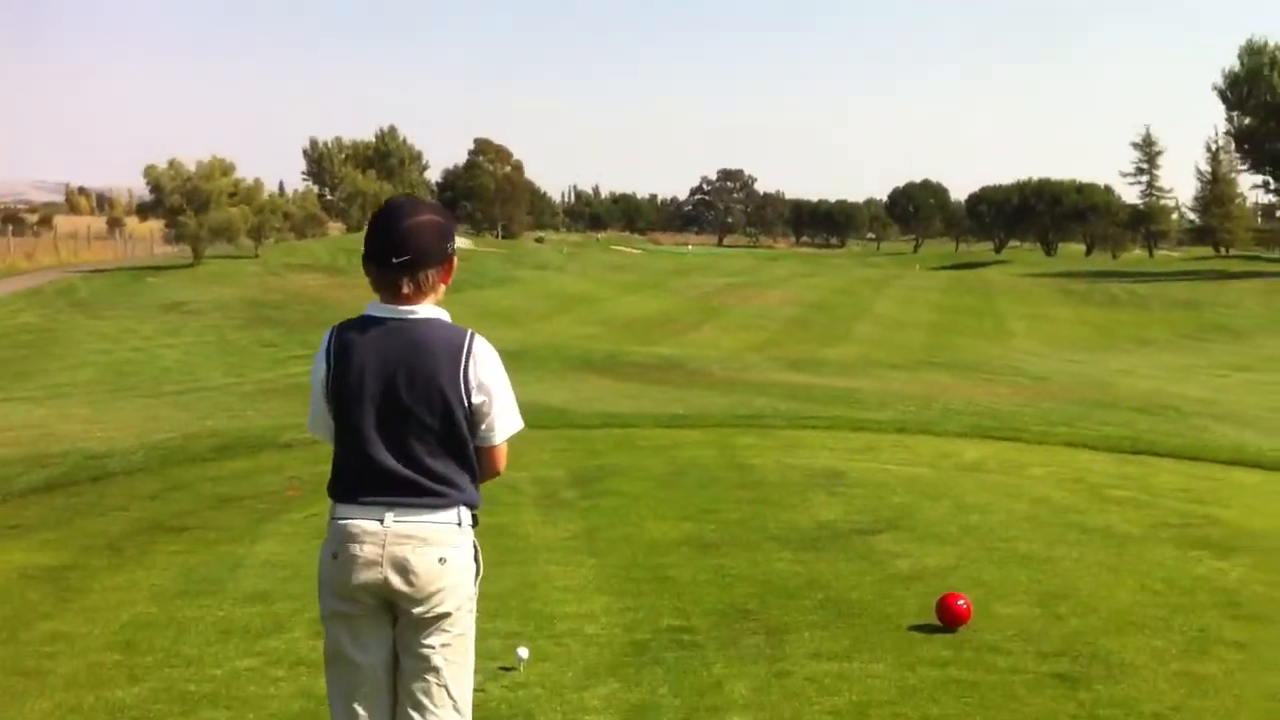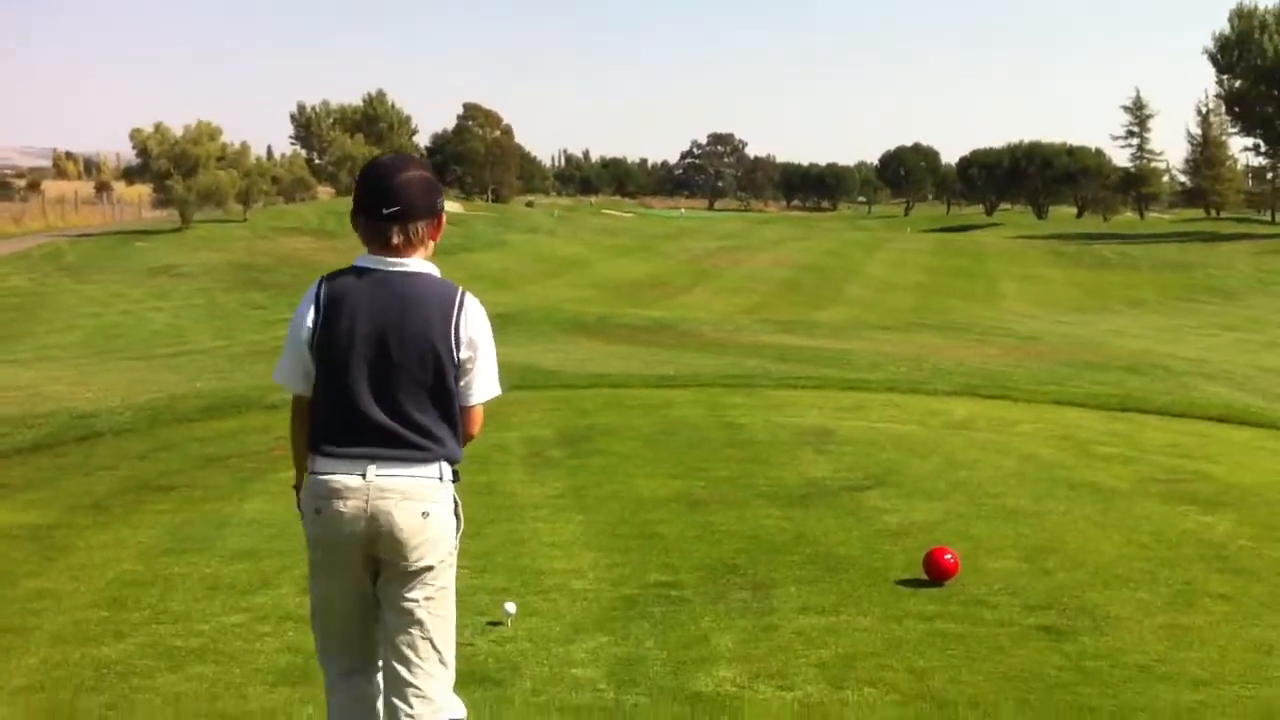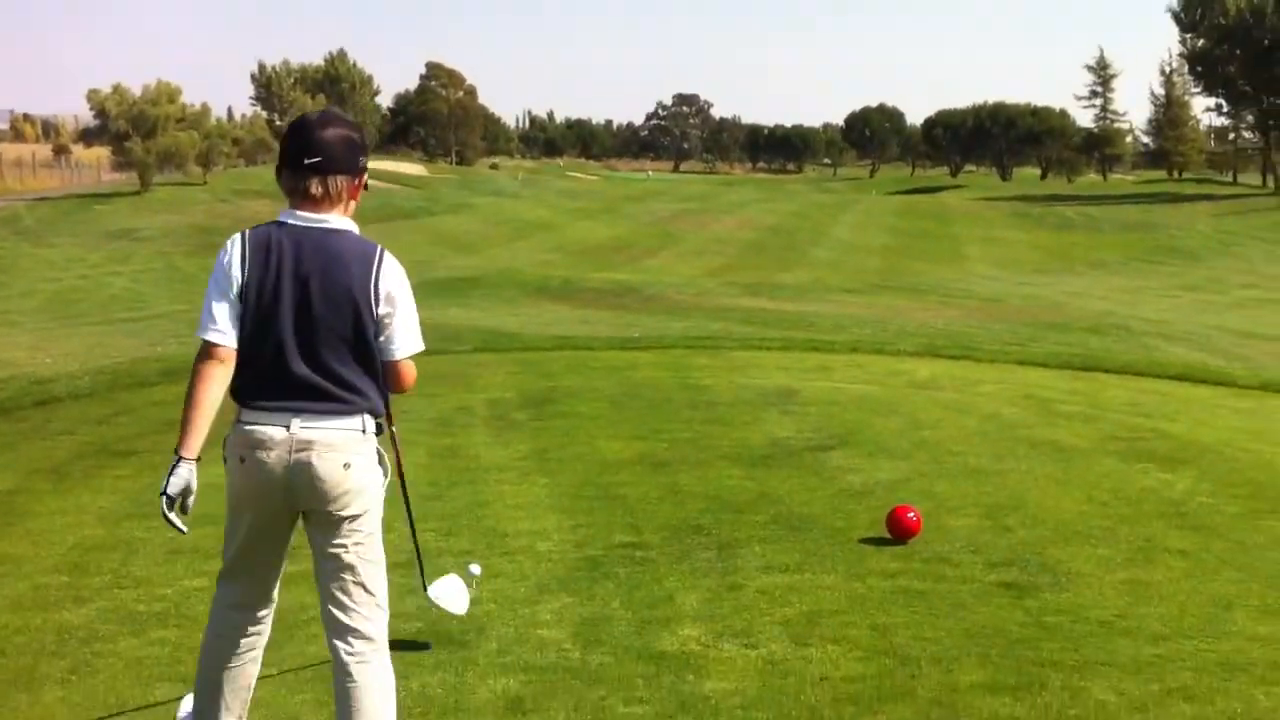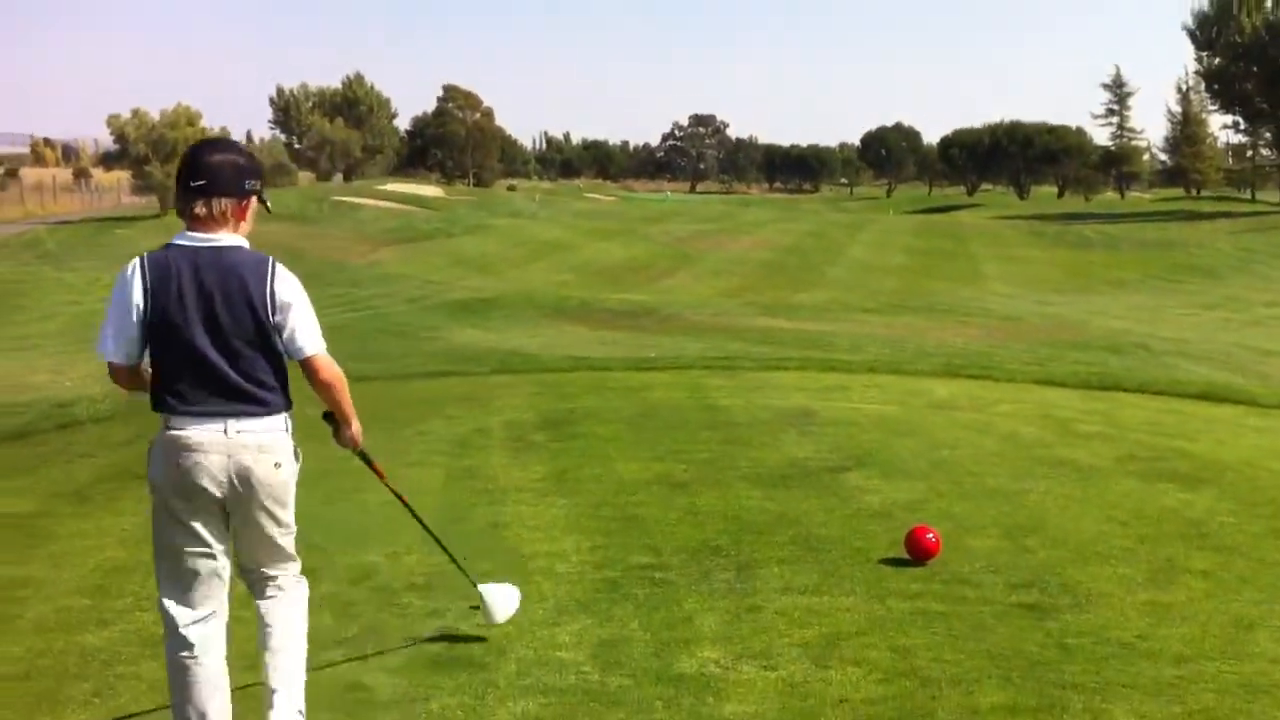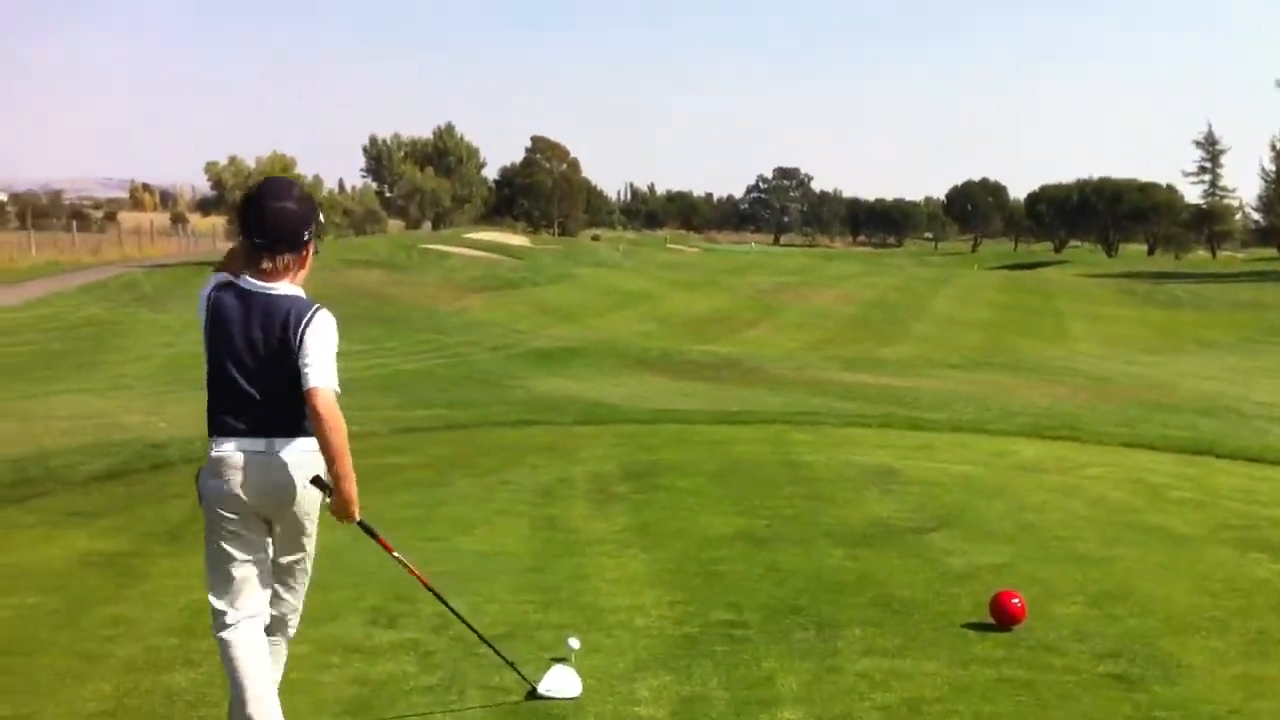
dt=0.4s
person 1, frame 1
left shoulder: (337, 346)
right shoulder: (470, 351)
left elbow: (339, 442)
right elbow: (493, 462)
left hip: (352, 539)
right hip: (437, 542)
person 1, frame 2
left shoulder: (321, 299)
right shoulder: (459, 308)
left elbow: (302, 411)
right elbow: (469, 424)
left wrist: (305, 484)
left hip: (334, 489)
right hip: (420, 495)
left knee: (347, 659)
person 1, frame 3
left shoulder: (243, 251)
right shoulder: (378, 265)
left elbow: (216, 359)
right elbow: (402, 378)
left wrist: (185, 456)
left hip: (257, 443)
right hip: (343, 449)
left knee: (241, 597)
right knee: (358, 626)
person 1, frame 4
left shoulder: (144, 274)
right shoulder: (272, 276)
left elbow: (122, 370)
right elbow: (319, 367)
right wrist: (348, 421)
left hip: (186, 448)
right hip: (264, 445)
left knee: (192, 611)
right knee: (278, 582)
person 1, frame 5
left shoulder: (218, 302)
right shoulder: (314, 320)
left elbow: (226, 268)
right elbow: (322, 405)
left wrist: (258, 230)
right wrist: (345, 483)
left hip: (230, 467)
right hip: (296, 466)
left knee: (236, 610)
right knee: (282, 602)
